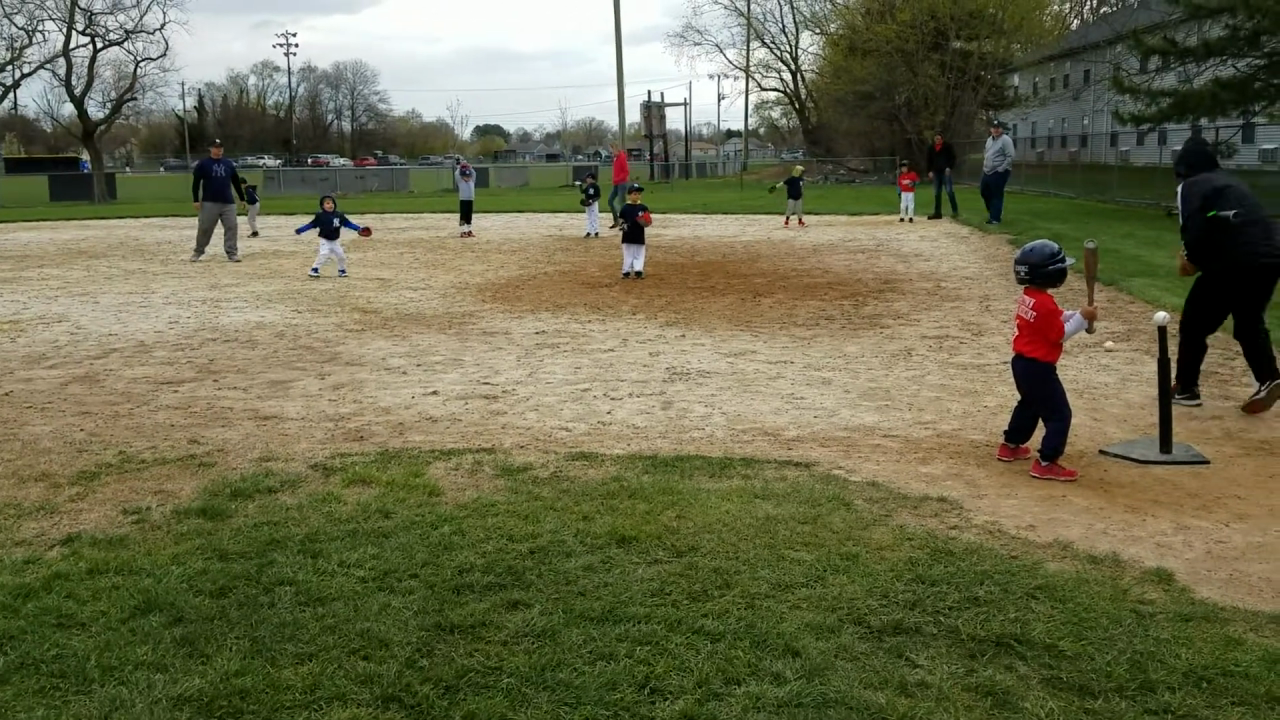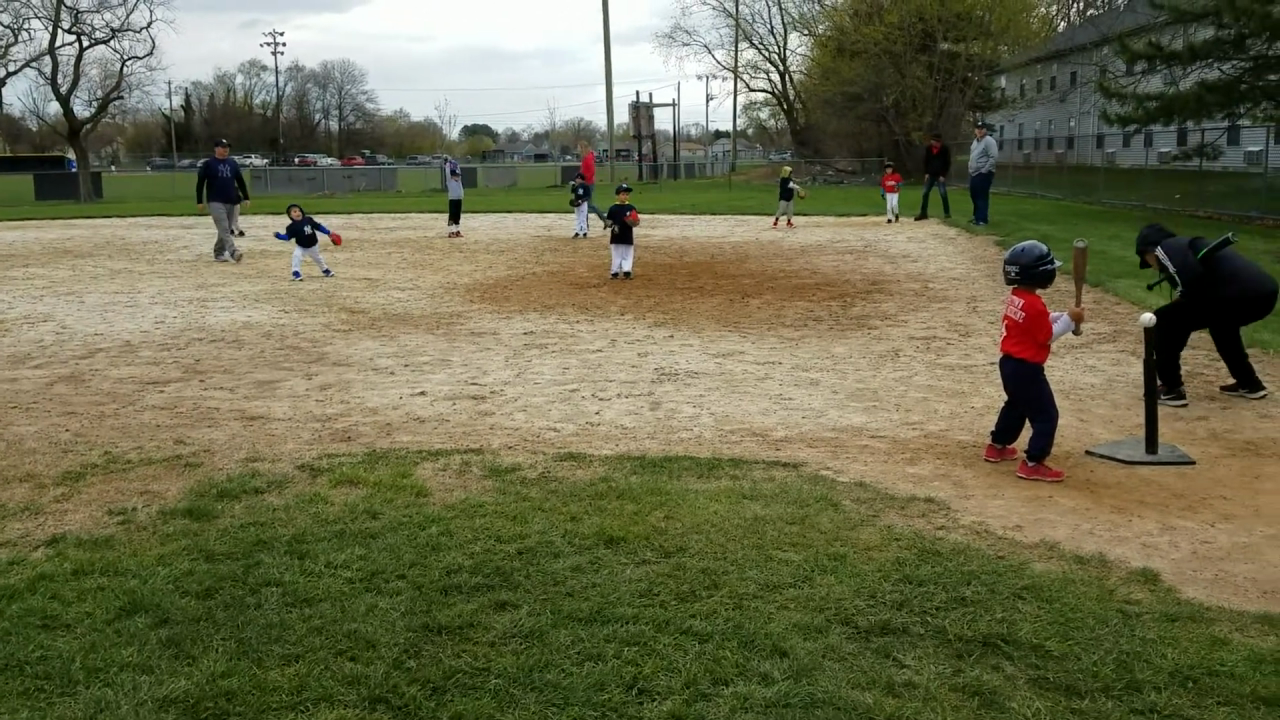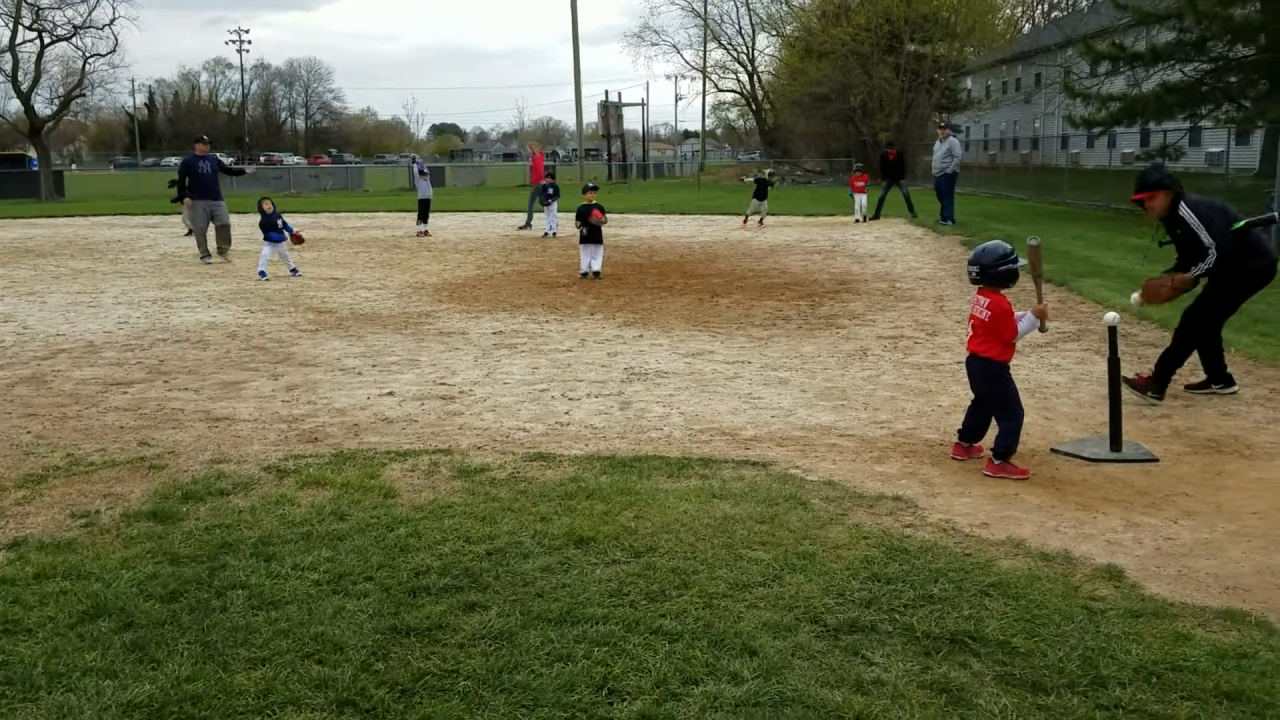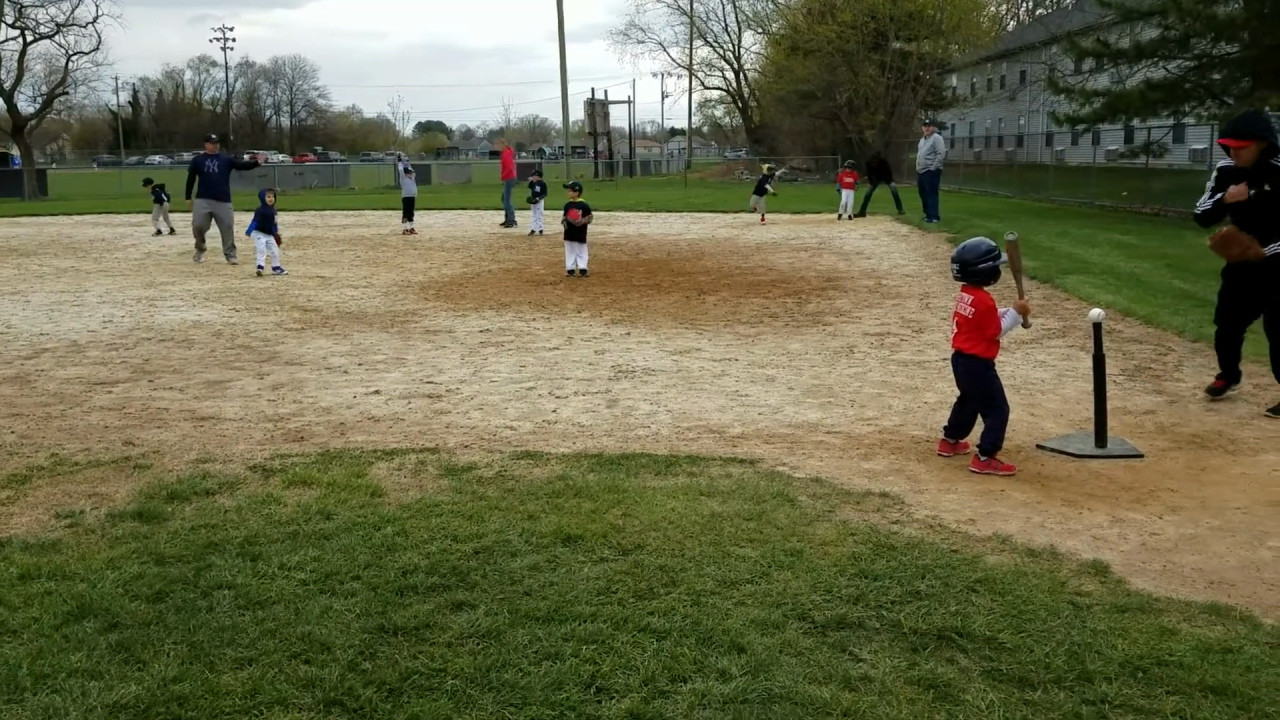
dt=0.5s
person 1, frame 1
left shoulder: (1190, 186)
right shoulder: (1232, 184)
left elbow: (1193, 231)
left wrist: (1192, 259)
right wrist: (1199, 258)
left hip: (1231, 265)
left knee: (1193, 324)
right knee: (1250, 322)
left ankle: (1186, 388)
person 1, frame 2
left shoulder: (1164, 248)
left elbow: (1191, 279)
left wrist: (1180, 300)
left hip: (1237, 296)
left knee: (1164, 321)
right knee: (1219, 318)
left ankle: (1171, 389)
right ankle: (1249, 383)
person 1, frame 3
left shoulder: (1189, 210)
right shoulder: (1174, 216)
left elbow: (1218, 250)
right elbow: (1186, 260)
left wrist: (1193, 276)
left hip: (1252, 265)
right hip: (1249, 265)
left knee: (1195, 319)
right knee: (1205, 316)
left ankle: (1156, 384)
right ankle: (1219, 379)
person 1, frame 4
right shoulder: (1226, 172)
right elbow: (1202, 216)
right wrist: (1223, 200)
right hip: (1244, 263)
right knee: (1227, 320)
right ankle: (1229, 374)
person 2, frame 1
left shoulder: (1027, 296)
right shoulder: (1045, 303)
left elbow: (1055, 319)
right elbow: (1060, 334)
left wrist: (1078, 314)
right wrist: (1082, 318)
left hip: (1021, 362)
right hip: (1038, 367)
left knee: (1029, 404)
right knee: (1059, 414)
left ankle: (1011, 445)
right ankle: (1046, 463)
person 2, frame 2
left shoulder: (1015, 297)
right shoulder: (1034, 304)
right elbow: (1047, 336)
left wrist: (1063, 316)
right wrist: (1070, 320)
left hip: (1009, 363)
right hip: (1026, 368)
left knee: (1015, 405)
right knee: (1046, 415)
left ankle: (997, 445)
right ankle: (1033, 463)
person 2, frame 3
left shoulder: (980, 296)
right shoulder: (999, 303)
right elbow: (1013, 334)
left wrist: (1026, 315)
right wrist: (1034, 317)
left hip: (975, 361)
right hip: (992, 367)
left knee: (982, 404)
right knee: (1012, 413)
left ankle: (964, 444)
right ankle: (999, 461)
person 2, frame 4
left shoulder: (965, 294)
right shoulder: (983, 300)
right elbow: (996, 332)
left wrist: (1010, 311)
right wrist: (1016, 313)
left hip: (961, 359)
right hip: (977, 364)
left knee: (968, 400)
right knee: (997, 409)
left ankle: (950, 440)
right ankle: (985, 458)
